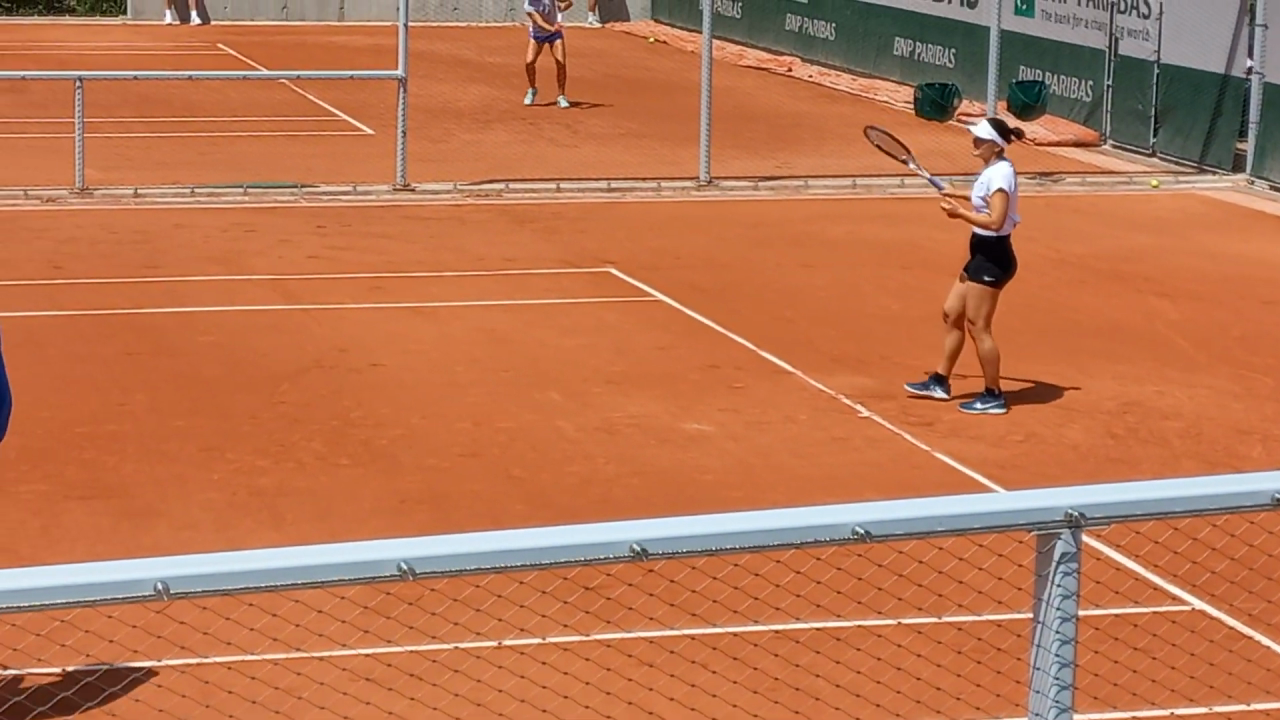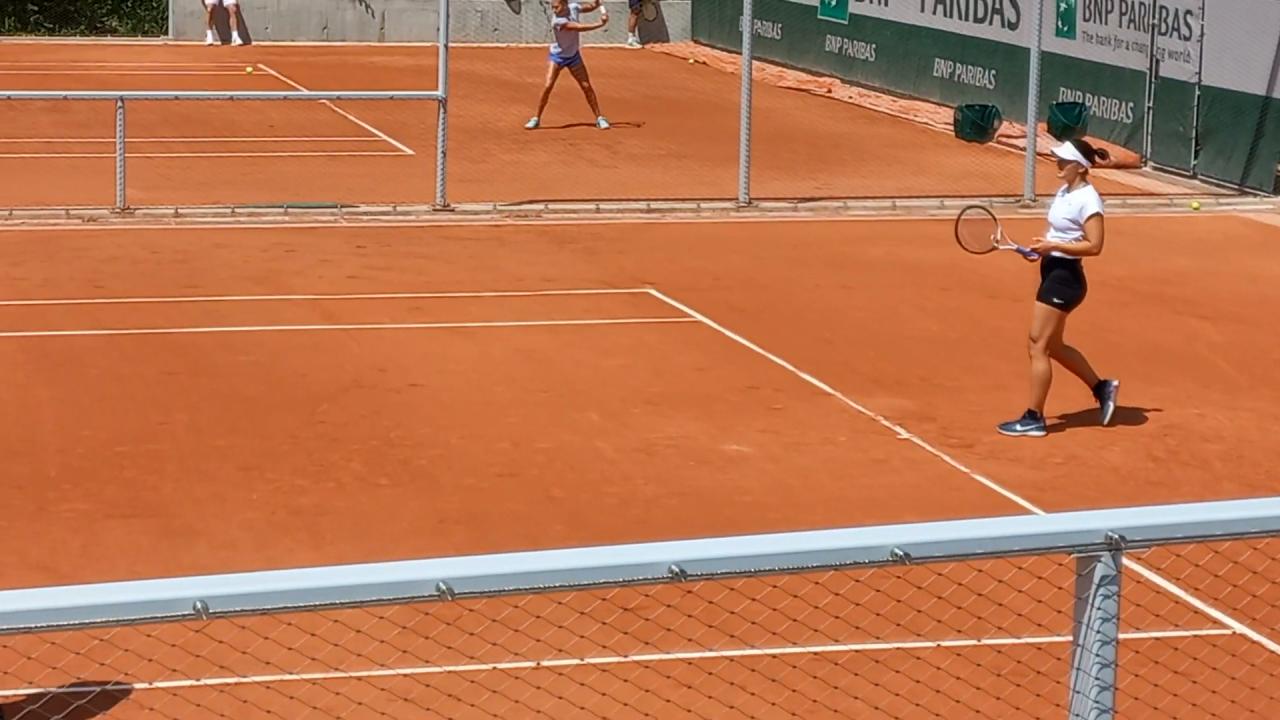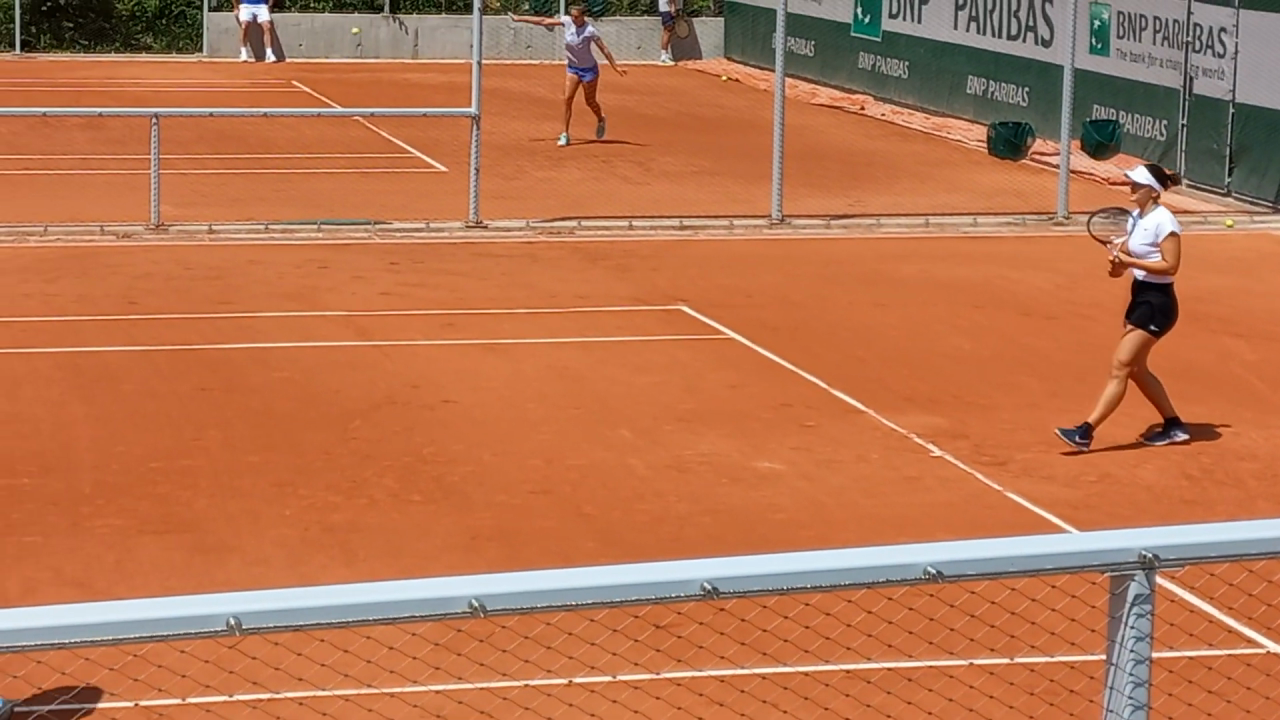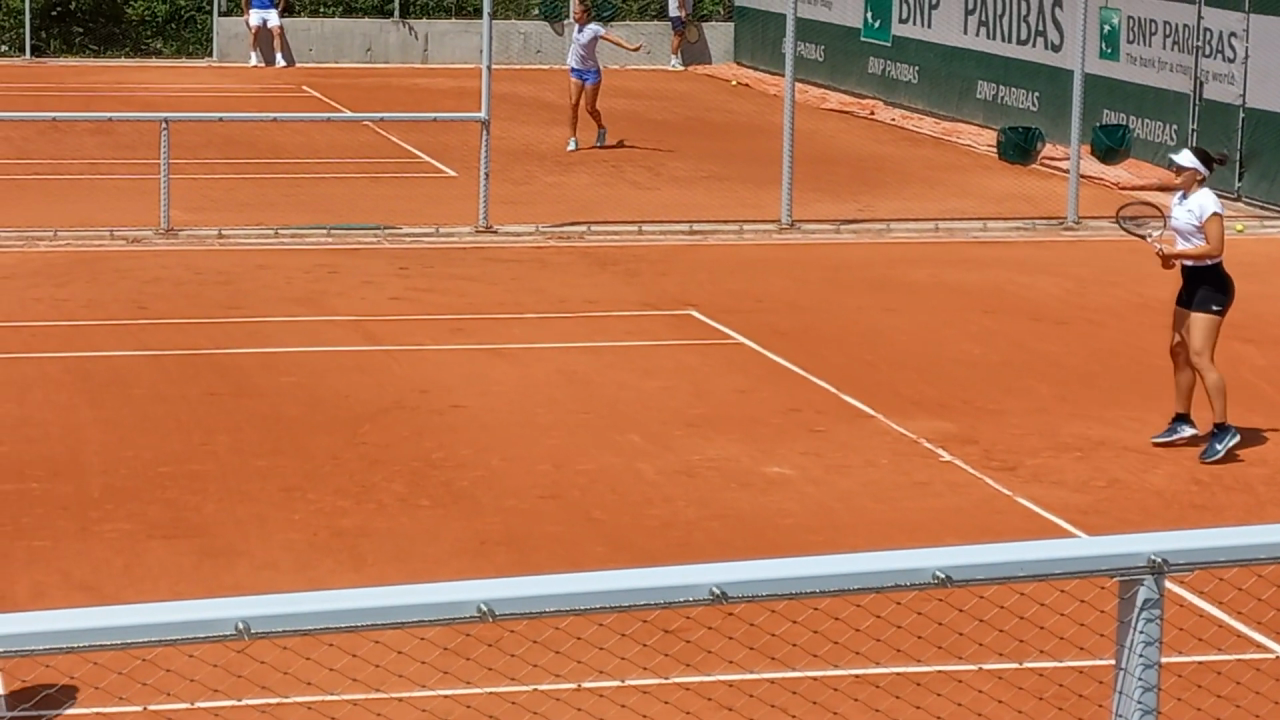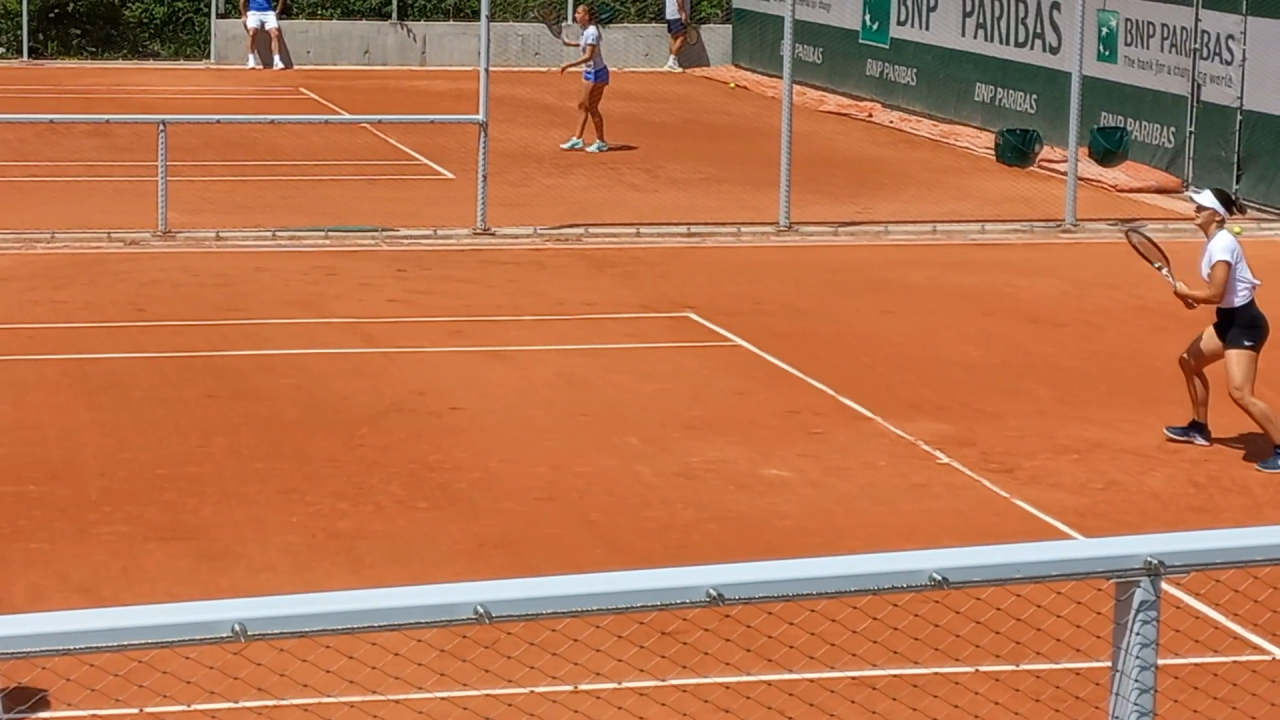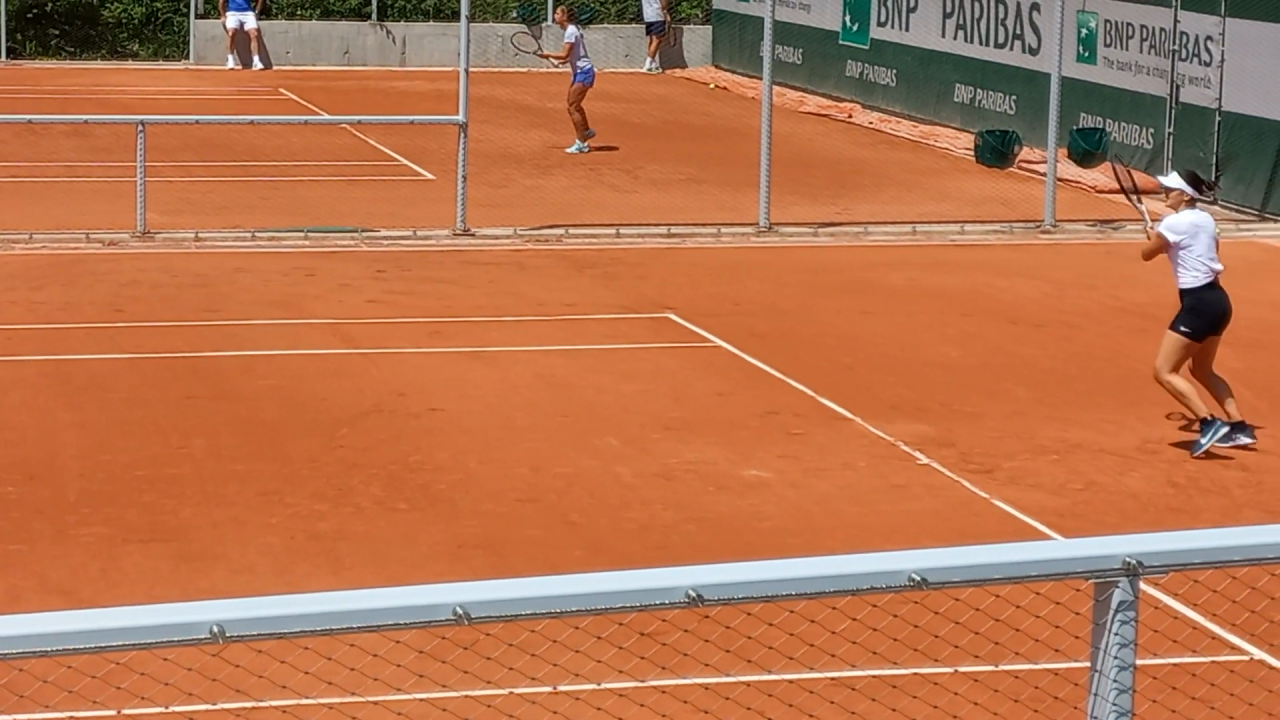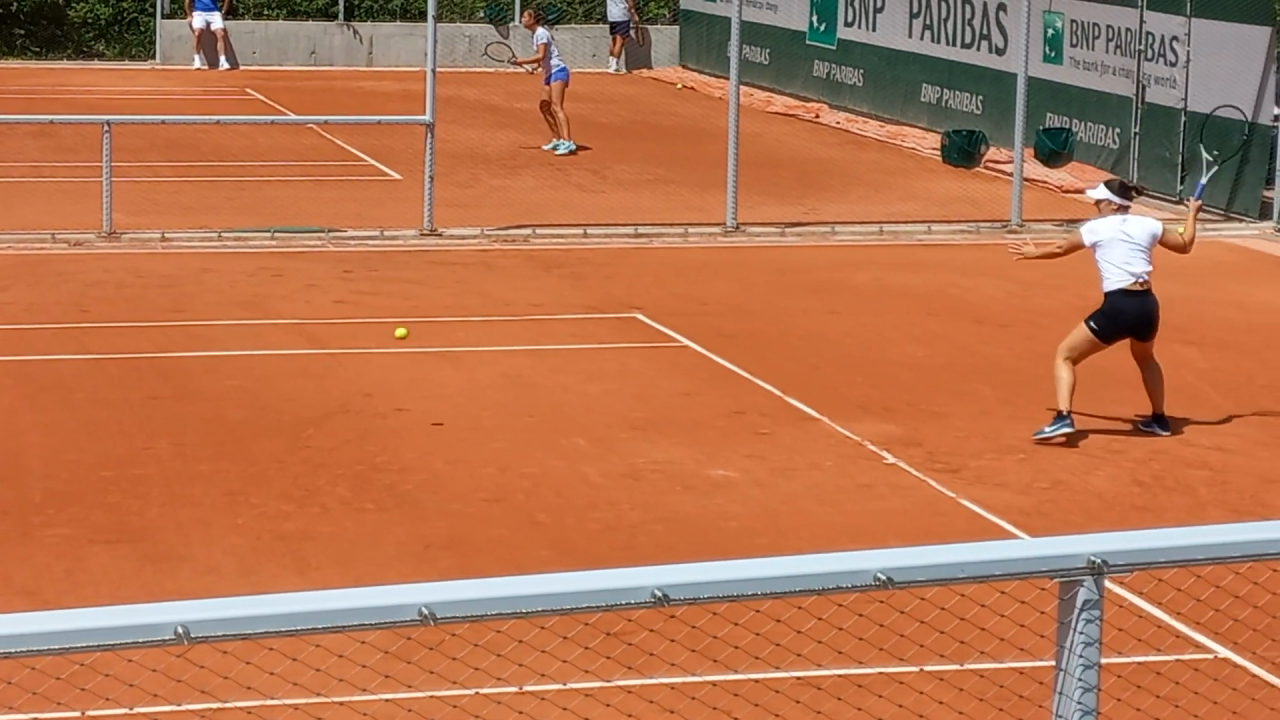
dt=0.3s
person 1, frame 1
left shoulder: (999, 175)
right shoulder: (997, 169)
left elbow: (996, 221)
left wrist: (960, 211)
right wrist: (959, 200)
left hip: (993, 258)
right hip: (983, 256)
left knee: (978, 328)
right knee: (951, 315)
left ankle: (994, 396)
right ankle: (940, 381)
person 1, frame 2
left shoulder: (1088, 200)
right shoulder: (1065, 192)
left elbow: (1094, 246)
left wrist: (1052, 246)
right wrist: (1042, 247)
left hip: (1064, 279)
right hip: (1054, 275)
left knee: (1038, 347)
right knee: (1051, 345)
left ankle: (1034, 418)
right ankle: (1102, 387)
person 1, frame 3
left shoulder: (1164, 221)
right shoulder: (1135, 218)
left elbow: (1171, 266)
right elbow: (1124, 255)
left wrist: (1131, 262)
right wrist: (1117, 263)
left hip: (1158, 303)
right hip: (1140, 297)
left knee: (1119, 368)
right knee: (1136, 368)
left ankle: (1085, 432)
right ankle: (1174, 426)
person 1, frame 4
left shoulder: (1207, 202)
right shoulder: (1179, 199)
left elbow: (1215, 249)
left wrist: (1176, 252)
right wrist: (1169, 255)
left hip: (1212, 284)
right hip: (1191, 282)
left knee: (1200, 359)
right knee: (1178, 352)
left ankle: (1222, 430)
right ankle: (1182, 421)
person 1, frame 5
left shoulder: (1221, 247)
right shoulder: (1217, 241)
left elbow: (1214, 293)
left wrist: (1186, 293)
right wrist: (1189, 296)
left hip: (1245, 324)
right hip: (1231, 320)
left knee: (1242, 394)
right knee: (1188, 359)
right ankle: (1199, 427)
person 1, frame 6
left shoulder: (1173, 223)
right shoulder: (1205, 219)
left elbow: (1147, 254)
left wrist: (1152, 237)
left hip: (1198, 306)
right hip: (1216, 301)
left knee: (1164, 372)
right knee: (1200, 370)
left ankle: (1209, 422)
right ankle: (1238, 428)
person 1, frame 7
left shoulder: (1096, 228)
right shoulder: (1148, 224)
left elbow: (1060, 249)
right elbow: (1185, 245)
left wrist: (1033, 253)
right wrist: (1192, 215)
left hip: (1117, 307)
right hip: (1146, 306)
left knee: (1064, 356)
right knee: (1146, 359)
left ankle: (1063, 418)
right ankle: (1160, 420)
